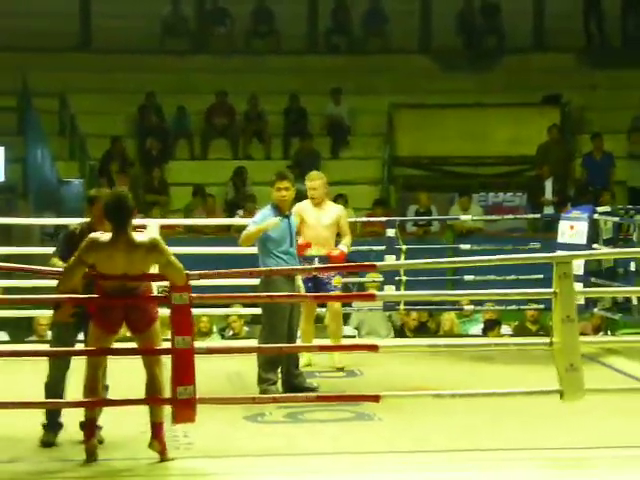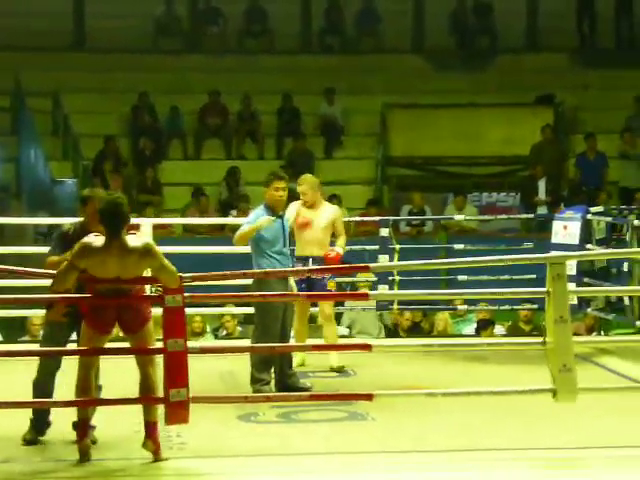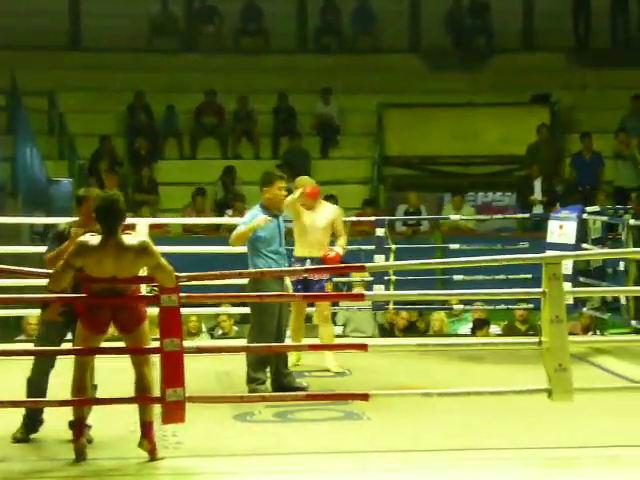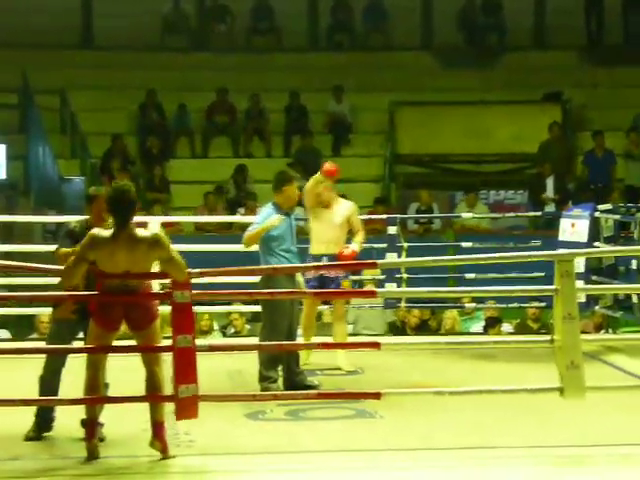
dt=0.1s
person 1, frame 1
left shoulder: (95, 244)
right shoulder: (151, 245)
left elbow: (65, 283)
right elbow: (180, 280)
right wrist: (165, 260)
left hip: (107, 303)
right hip: (140, 302)
left knee: (94, 366)
right knee: (154, 366)
left ankle: (90, 434)
right ankle: (157, 435)
person 1, frame 2
left shoulder: (88, 249)
right shoulder: (145, 249)
left elbow: (58, 286)
right elbow: (174, 283)
left hip: (100, 303)
right hip: (133, 302)
left knee: (86, 366)
right knee: (148, 366)
left ankle: (83, 434)
right ankle: (151, 435)
person 1, frame 3
left shoulder: (84, 247)
right shoulder: (141, 248)
left elbow: (55, 285)
right elbow: (169, 281)
left hip: (96, 303)
right hip: (128, 302)
left knee: (82, 365)
right knee: (143, 366)
left ankle: (79, 434)
right ankle: (147, 435)
person 1, frame 4
left shoulder: (96, 240)
right shoulder: (153, 240)
left elbow: (67, 280)
right elbow: (182, 276)
left hip: (107, 301)
right hip: (140, 300)
left knee: (94, 365)
right knee: (154, 364)
left ankle: (91, 434)
right ankle: (159, 434)
person 2, frame 1
right shoulder: (73, 234)
right elbow: (55, 263)
right hip: (69, 310)
right knee: (57, 368)
left ankle: (93, 424)
right ankle: (51, 425)
person 2, frame 2
right shoulder: (67, 233)
right elbow: (52, 263)
right wrist: (70, 257)
right hip: (62, 309)
right knee: (47, 367)
right ankle: (38, 424)
person 2, frame 3
right shoulder: (63, 232)
right elbow: (49, 261)
right wrist: (70, 244)
right hip: (57, 310)
right knee: (41, 366)
right ankle: (30, 422)
person 2, frame 4
right shoulder: (73, 231)
right elbow: (60, 258)
right wrist: (82, 247)
right hip: (68, 308)
right knee: (53, 365)
right ankle: (43, 420)
person 3, frame 1
left shoulder: (291, 216)
right shoulder: (265, 215)
right elbow: (244, 240)
right wrist: (263, 227)
left hip: (290, 280)
right hip: (274, 281)
left knee: (290, 334)
right knee: (273, 334)
left ankle: (292, 379)
right ankle: (267, 382)
person 3, frame 2
left shoulder: (284, 216)
right shoulder: (258, 215)
right elbow: (237, 240)
right wrist: (256, 226)
left hip: (283, 280)
right hip: (267, 281)
left knee: (283, 334)
right knee: (266, 334)
left ankle: (285, 379)
right ankle: (260, 382)
person 3, frame 3
left shoulder: (279, 216)
right shoulder: (255, 215)
right elbow: (234, 240)
right wrist: (253, 226)
left hip: (278, 280)
right hip: (263, 281)
left knee: (279, 333)
right knee: (262, 334)
left ankle: (282, 379)
right ankle: (256, 382)
person 3, frame 4
left shoulder: (289, 214)
right shoulder: (267, 214)
right elbow: (246, 241)
left wrist: (297, 273)
right wrist: (266, 226)
left hip: (290, 278)
right hip: (275, 279)
left knee: (290, 332)
right knee: (273, 332)
left ankle: (293, 377)
right ankle: (268, 380)
person 4, frame 1
left shoulder: (337, 210)
right shoulder: (300, 208)
left elbow: (347, 235)
left wrist: (343, 249)
right wrist: (297, 241)
left hip: (328, 263)
right hip: (306, 263)
left knee: (335, 309)
right knee: (307, 312)
left ankle: (336, 352)
right ankle: (307, 354)
person 4, frame 2
left shoulder: (333, 211)
right shoulder: (296, 207)
left elbow: (342, 235)
right elbow: (286, 222)
left wrist: (339, 250)
right wrist: (297, 220)
left hip: (323, 264)
right hip: (301, 263)
left knee: (327, 313)
right knee: (301, 312)
left ankle: (333, 356)
right ankle: (300, 353)
person 4, frame 3
left shoulder: (333, 211)
right shoulder: (296, 208)
left elbow: (342, 236)
right elbow: (287, 204)
left wrist: (338, 250)
right wrist: (300, 192)
left hip: (321, 265)
right hip: (299, 264)
left knee: (324, 314)
right knee: (297, 312)
left ankle: (329, 358)
right ankle: (295, 353)
person 4, frame 4
left shoulder: (348, 207)
right shoulder: (312, 204)
left elbow: (360, 232)
right elbow: (307, 190)
left wrist: (355, 247)
right wrist: (321, 176)
left hip: (337, 263)
right hip: (314, 261)
left knee: (339, 312)
right knee: (309, 310)
left ankle: (341, 356)
right ankle: (305, 349)
